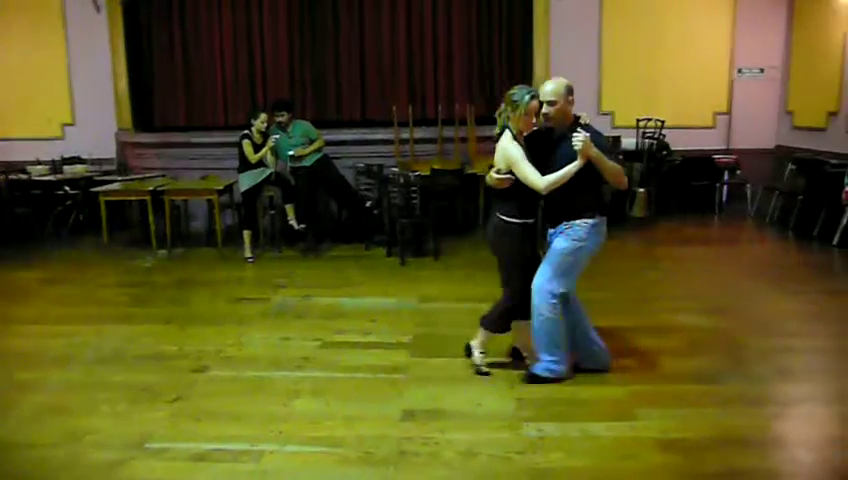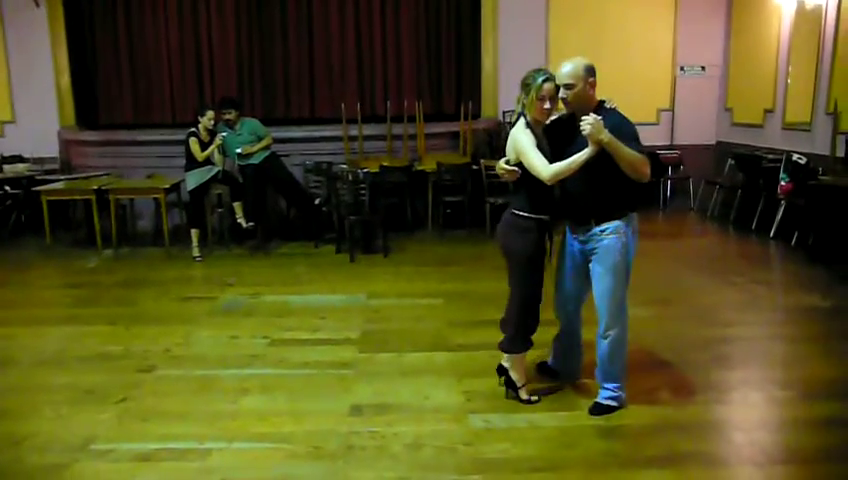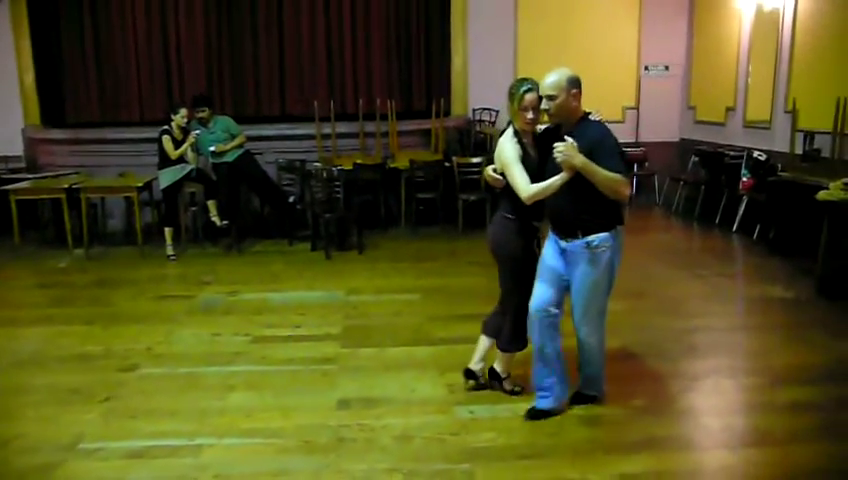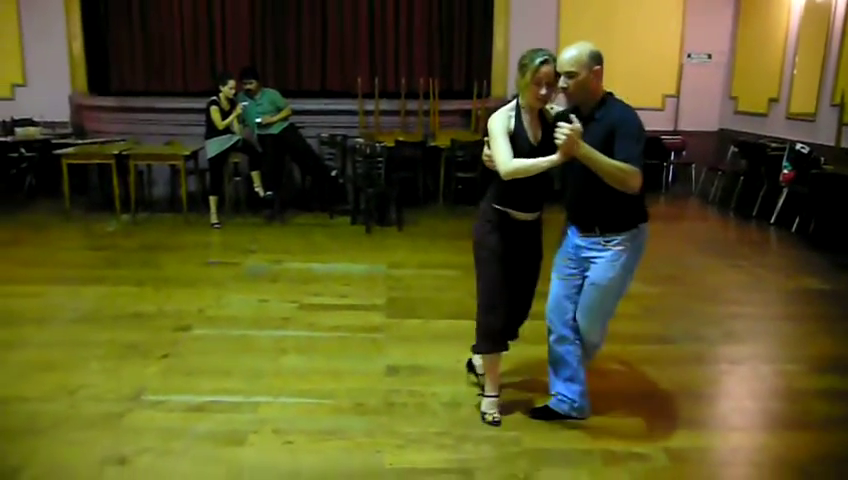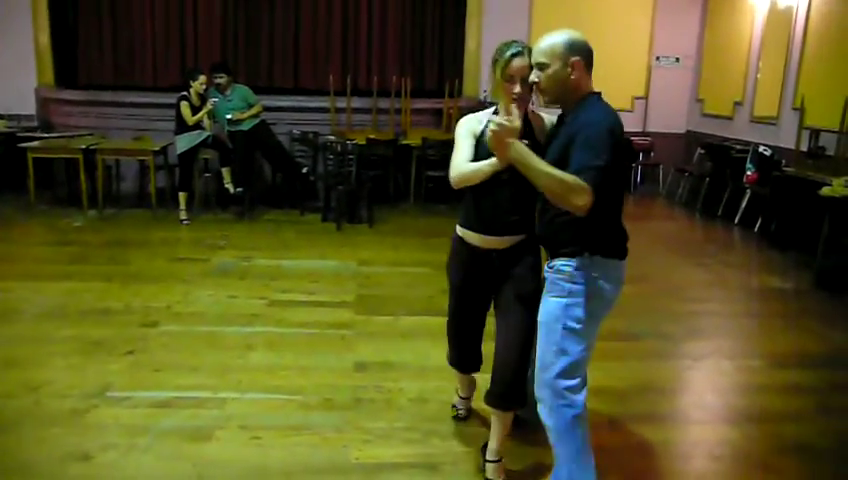
dt=1s
person 1, frame 1
left shoulder: (589, 136)
left elbow: (621, 181)
left wrist: (592, 153)
right wrist: (495, 176)
left hip: (582, 228)
right hip: (556, 228)
left knee: (544, 289)
right knee: (559, 293)
left ankle: (552, 364)
right ankle: (594, 354)
person 1, frame 2
left shoulder: (614, 122)
right shoulder: (560, 127)
left elbow: (643, 172)
left wrist: (605, 139)
right wrist: (507, 166)
left hip: (611, 231)
right hip: (575, 230)
left knee: (610, 315)
right knee: (565, 305)
left ankle: (612, 390)
right ankle: (564, 366)
person 1, frame 3
left shoulder: (597, 136)
right shoulder: (547, 135)
left elbow: (622, 190)
left wrist: (579, 162)
left hip: (594, 241)
right hip: (557, 239)
left knee: (586, 322)
right knee: (541, 310)
left ankle: (591, 387)
right ankle: (551, 394)
person 1, frame 4
left shoulder: (622, 118)
right shoulder: (566, 118)
left elbow: (632, 181)
left wrist: (582, 149)
left hip: (616, 239)
right hip: (576, 233)
left knee: (588, 323)
right knee: (559, 316)
left ankle: (578, 368)
right ankle: (569, 399)
person 1, frame 5
left shoulder: (596, 122)
right shoulder: (573, 119)
left elbow: (579, 198)
right elbow: (554, 180)
left wrist: (515, 150)
right wrist: (512, 151)
left hip: (585, 268)
right hip: (571, 262)
left knee: (558, 387)
right knee: (549, 361)
right ankle: (532, 419)
person 2, frame 1
left shoulder: (518, 140)
right shoulder: (509, 147)
right elbow: (542, 185)
right wrist: (580, 161)
left hip: (521, 227)
right hip: (509, 230)
left knee: (527, 290)
right knee: (516, 294)
left ankle: (522, 349)
right ankle: (477, 345)
person 2, frame 2
left shoulder: (544, 129)
right shoulder: (522, 134)
right elbow: (548, 174)
right wrist: (591, 149)
left hip: (534, 226)
right hip: (521, 227)
left knee: (525, 299)
right knee: (524, 301)
left ankle: (508, 364)
right ankle: (517, 380)
person 2, frame 3
left shoulder: (537, 137)
right shoulder: (509, 145)
right elbow: (528, 193)
right wrist: (566, 174)
left hip: (519, 229)
right hip: (512, 231)
left knee: (512, 302)
right knee: (519, 304)
left ankle: (477, 366)
right ankle: (501, 372)
person 2, frame 4
left shoulder: (553, 118)
right shoulder: (502, 119)
right elbow: (507, 169)
right wrist: (556, 157)
left hip: (531, 225)
right hip: (496, 222)
left knee: (519, 301)
right knee: (494, 303)
left ankle: (480, 360)
right ankle: (490, 389)
person 2, frame 5
left shoulder: (544, 126)
right shoulder: (472, 124)
right elbow: (458, 177)
right wrist: (499, 160)
left hip: (519, 255)
right hip: (467, 249)
left knee: (513, 354)
right knee: (463, 331)
right ankle: (466, 386)
person 3, frame 1
left shoulder: (265, 135)
right shoulder: (246, 137)
left elbow: (269, 158)
right elbow: (253, 159)
right wrist: (267, 147)
left hip: (262, 170)
right hip: (248, 175)
left knee: (287, 183)
right knee: (249, 210)
left ankle: (291, 219)
right ankle: (247, 248)
person 3, frame 2
left shoulder: (212, 133)
right shoulder: (192, 135)
left elbow: (217, 159)
right elbow: (200, 157)
right wrist: (214, 145)
left hip: (210, 168)
right hip: (195, 173)
left knee: (235, 182)
right knee: (197, 209)
left ankle: (240, 217)
right ankle: (195, 247)
person 3, frame 3
left shoulder: (185, 130)
right shoulder: (165, 132)
left elbow: (190, 157)
right elbow: (173, 155)
right wrist: (188, 143)
left hip: (183, 166)
right hip: (168, 171)
left knee: (209, 181)
right knee: (171, 207)
left ankle: (214, 216)
right ankle: (169, 245)
person 3, frame 4
left shoulder: (232, 102)
right shoulder: (213, 103)
right elbow: (220, 125)
left wrist: (240, 137)
right wrist: (235, 114)
left hip: (230, 137)
right hip: (215, 141)
left knee: (254, 152)
right knee: (216, 177)
left ankle: (257, 186)
right ankle: (213, 214)
person 3, frame 5
left shoulder: (202, 98)
right shoulder: (184, 99)
right elbow: (190, 121)
left wrist: (210, 134)
right wrist: (206, 109)
left hip: (200, 133)
right hip: (185, 137)
left knee: (224, 147)
right knee: (186, 172)
left ankle: (227, 182)
right ankle: (182, 210)
person 4, frame 1
left shoulder: (303, 126)
right shoulder: (273, 132)
left elbow: (321, 141)
left wrist: (306, 151)
left hip: (318, 161)
right hip: (299, 170)
left knee: (341, 188)
right knee: (306, 204)
left ankle: (364, 215)
right ankle: (318, 235)
person 4, frame 2
left shoulder: (251, 123)
right shoulder: (220, 129)
left elbow: (269, 139)
left wrist: (253, 149)
left hip: (266, 158)
right hip: (247, 167)
left knee: (289, 185)
right knee: (254, 202)
left ankle: (314, 213)
right ankle: (265, 233)
person 4, frame 3
left shoulder: (224, 121)
right shoulder: (193, 127)
left elbow: (242, 137)
left wrist: (227, 147)
left hip: (239, 156)
right hip: (220, 164)
left knee: (262, 181)
right knee: (228, 198)
left ankle: (286, 207)
right ankle: (235, 231)
person 4, frame 4
left shoulder: (271, 94)
right shoulder: (240, 99)
left elbow: (288, 110)
left wrist: (273, 119)
left hip: (283, 128)
right hip: (265, 135)
left knee: (304, 152)
right knee: (272, 165)
left ankle: (326, 179)
right ankle: (276, 201)
person 4, frame 5
left shoulder: (242, 90)
right shoulder: (211, 95)
left elbow: (259, 107)
left wrist: (244, 115)
left hip: (254, 124)
right hip: (236, 132)
left knee: (275, 149)
right knee: (243, 160)
left ankle: (297, 176)
right ankle: (247, 195)
